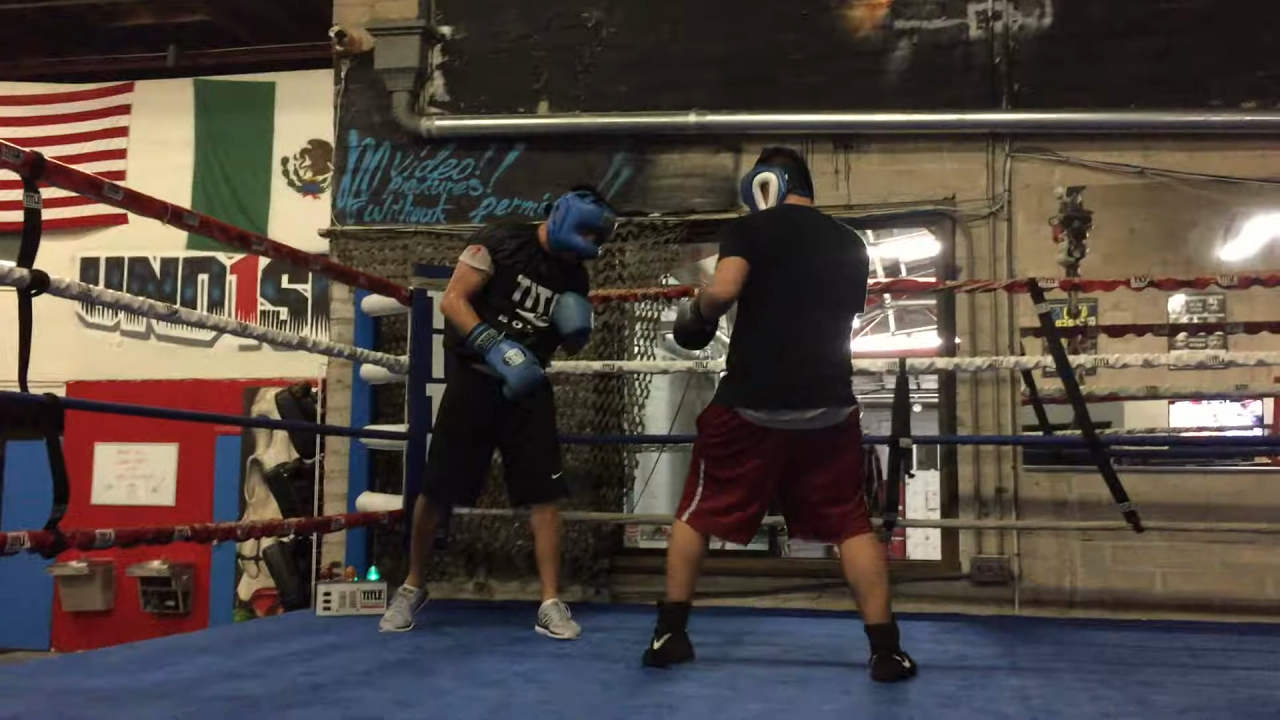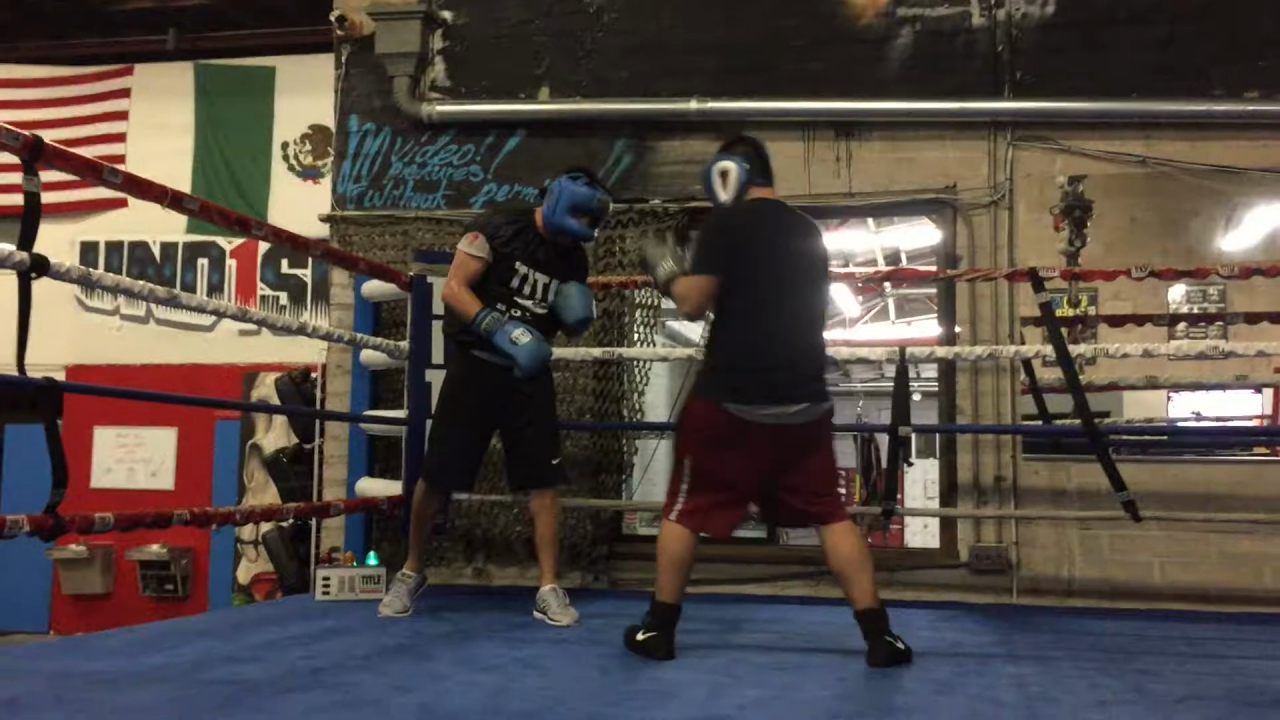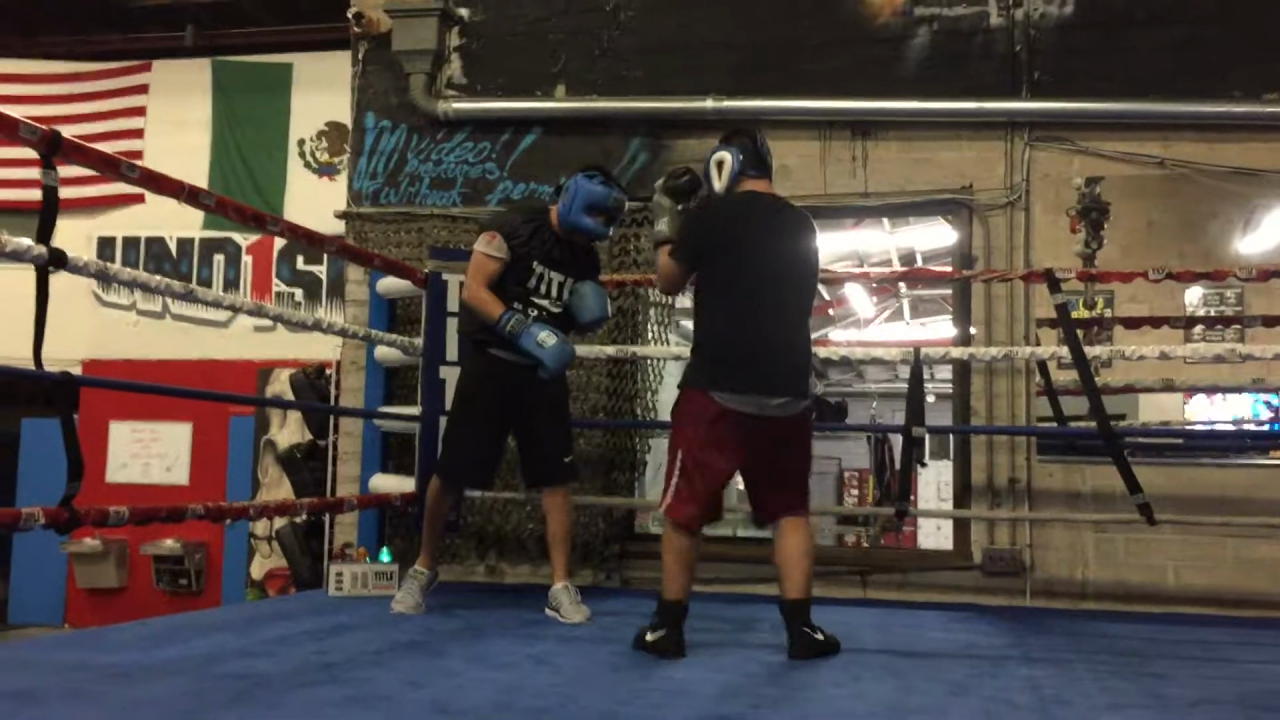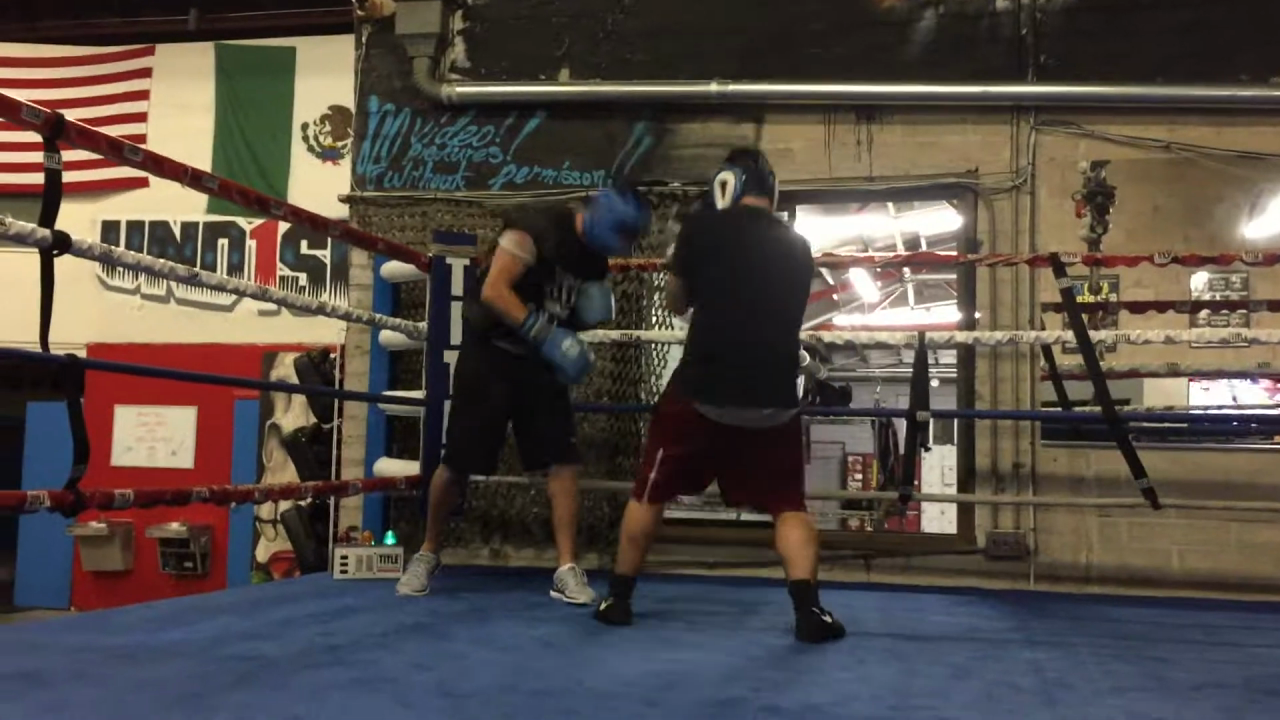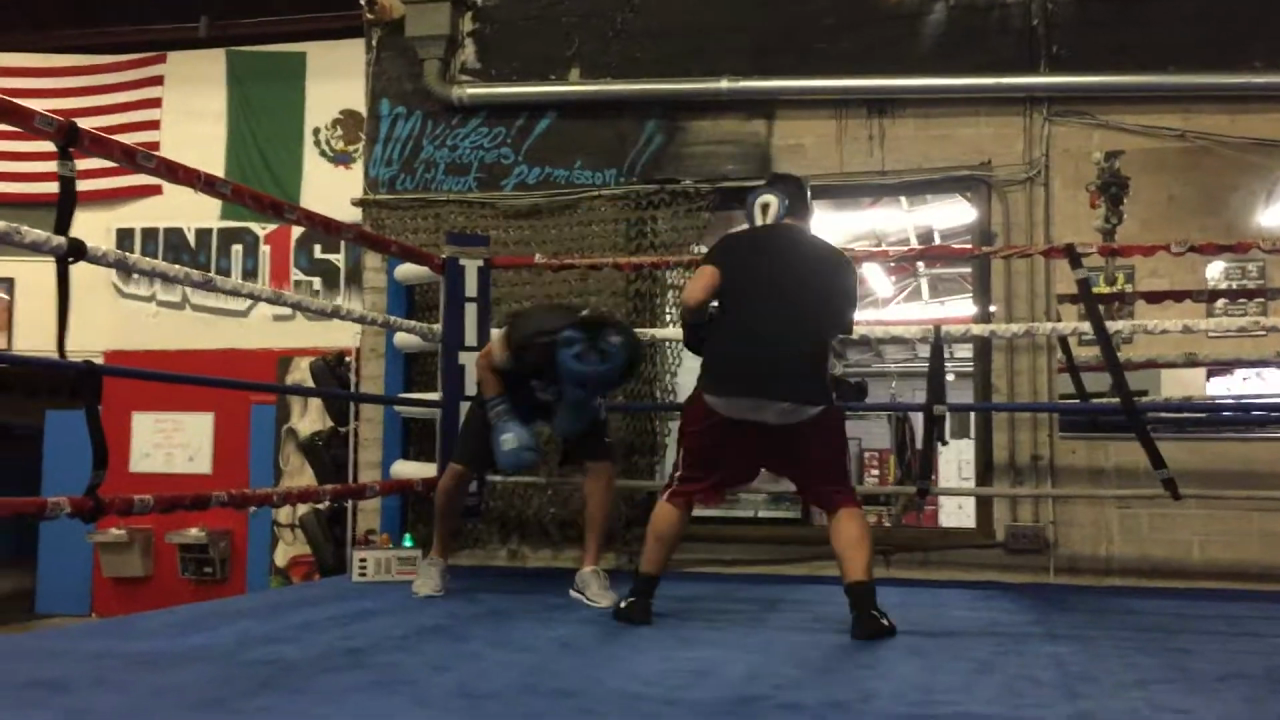
dt=0.3s
person 1, frame 1
left shoulder: (751, 229)
right shoulder: (851, 243)
left elbow: (722, 289)
left wrist: (696, 314)
left hip: (750, 403)
right hip: (828, 406)
left knee: (697, 512)
right knee: (851, 524)
left ankle: (671, 632)
right ankle: (885, 649)
person 1, frame 2
left shoulder: (725, 225)
right shoulder: (808, 233)
left elbow: (696, 302)
left wrist: (667, 269)
left hip: (728, 399)
right hip: (803, 398)
left knee: (686, 511)
right knee: (829, 514)
left ankle: (658, 628)
right ankle: (878, 632)
person 1, frame 3
left shoulder: (710, 214)
right shoulder: (801, 225)
left elbow: (668, 281)
left wrist: (666, 222)
left hip: (717, 389)
right hip: (787, 391)
left knee: (684, 508)
right knee: (791, 509)
left ankle: (668, 626)
right ankle: (799, 625)
person 1, frame 4
left shoulder: (703, 230)
right shoulder: (798, 247)
left elbow: (680, 299)
left hip: (702, 394)
right hip: (774, 401)
left knee: (650, 493)
right knee: (788, 506)
left ankle: (618, 597)
right ankle: (807, 608)
person 1, frame 5
left shoulder: (736, 245)
right shoulder: (837, 264)
left elbow: (693, 299)
left wrist: (700, 327)
left hip: (725, 395)
right hip: (804, 402)
left knee: (680, 493)
right knee: (840, 501)
left ankle: (639, 596)
right ankle: (865, 608)
person 2, frame 1
left shoulder: (573, 276)
right shoulder: (499, 243)
left elbow: (570, 346)
right elbow: (451, 300)
left wrist: (576, 330)
right wrist: (494, 347)
left hip: (529, 388)
right hip: (475, 379)
left knee: (545, 495)
right knee: (436, 490)
left ankle: (550, 604)
right ankle: (413, 587)
person 2, frame 2
left shoulder: (573, 260)
right shoulder: (496, 229)
left elbow: (571, 328)
right elbow: (453, 290)
left wrist: (577, 316)
right wrist: (500, 329)
left hip: (530, 374)
right hip: (475, 364)
left knee: (544, 481)
right knee: (437, 476)
left ankle: (549, 590)
right ankle: (411, 572)
person 2, frame 3
left shoulder: (586, 258)
right shoulder: (513, 228)
left elbow: (582, 322)
right elbow: (473, 291)
left wrist: (590, 314)
right wrist: (525, 331)
left hip: (544, 373)
right hip: (491, 363)
left knee: (557, 480)
right knee: (451, 473)
left ankle: (561, 587)
right ankle: (423, 569)
person 2, frame 4
left shoulder: (591, 255)
right shoulder: (535, 229)
right elbow: (493, 291)
left wrist: (592, 309)
right wrist: (547, 336)
left hip: (539, 357)
right hip: (490, 354)
left knee: (562, 461)
right knee: (458, 462)
left ankle: (567, 570)
right ankle: (427, 555)
person 2, frame 5
left shoulder: (621, 350)
right shoulder: (529, 335)
right elbow: (484, 363)
left wrist: (585, 401)
right wrist: (503, 420)
left hip: (570, 403)
right hip: (510, 391)
left knee: (600, 465)
right knee: (458, 470)
left ankle: (589, 571)
right ankle: (435, 559)
